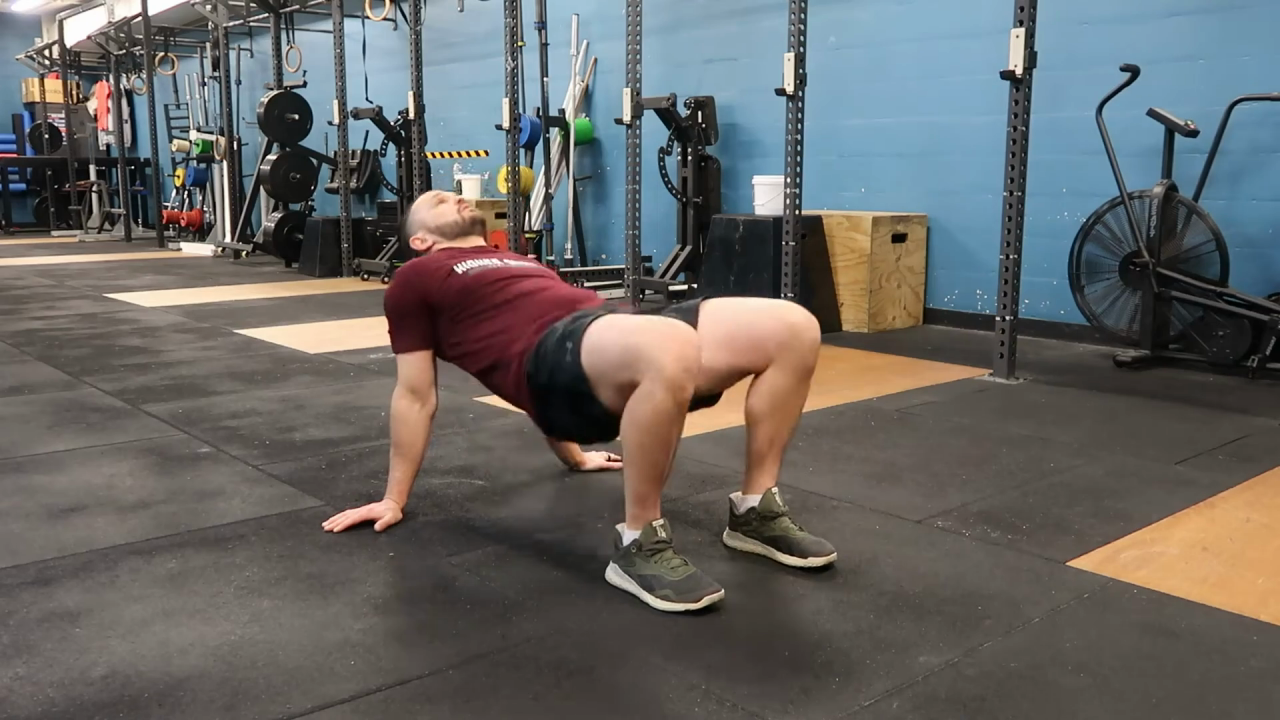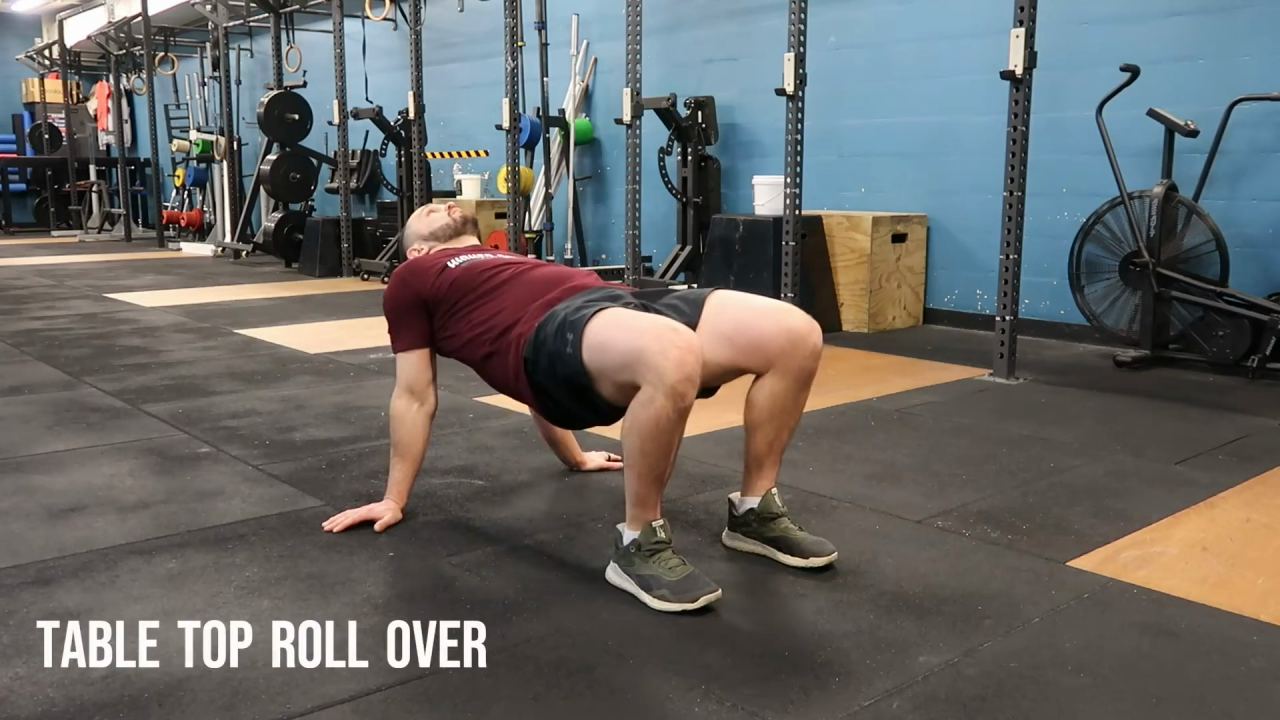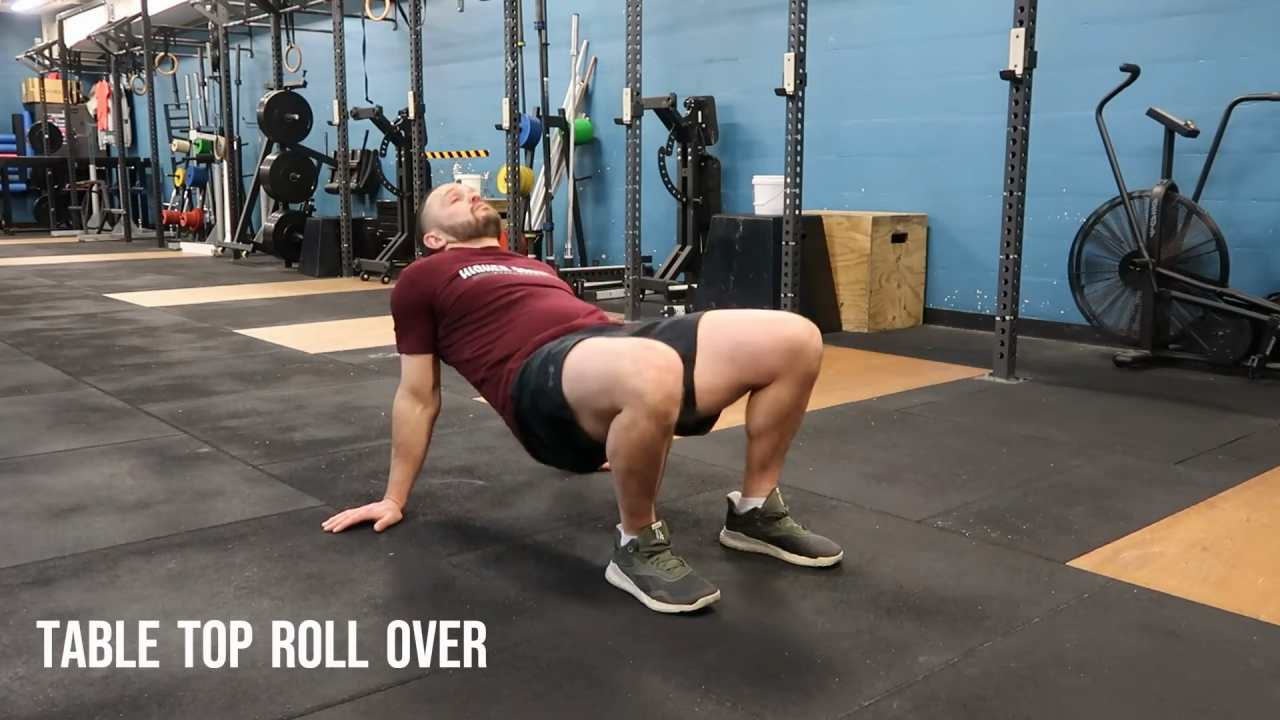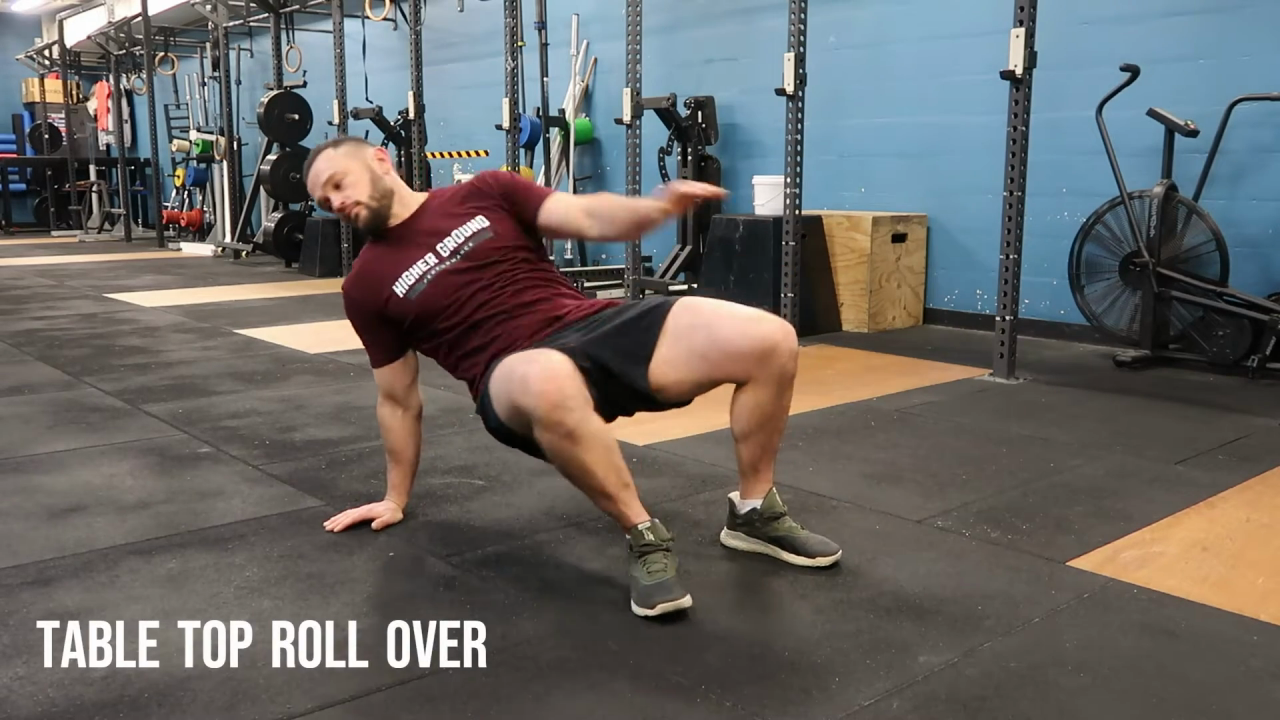
dt=0.5s
person 1, frame 1
left shoulder: (521, 265)
right shoulder: (416, 280)
right elbow: (416, 394)
left wrist: (575, 455)
right wrist: (395, 500)
left hip: (626, 329)
right hip: (561, 353)
left knee: (794, 331)
right knee: (672, 353)
left ankle: (755, 511)
right ankle: (639, 545)
person 1, frame 2
left shoulder: (510, 265)
right shoulder: (414, 280)
left elbow: (530, 377)
right elbow: (416, 395)
right wrist: (395, 499)
right hip: (561, 332)
left knee: (796, 337)
right knee: (673, 359)
left ankle: (754, 512)
right ankle: (639, 544)
person 1, frame 3
left shoulder: (536, 268)
right shoulder: (425, 280)
right elbow: (419, 397)
right wrist: (395, 500)
left hip: (622, 342)
right hip: (542, 377)
left knee: (794, 341)
right knee: (652, 372)
left ankle: (754, 513)
right ankle: (638, 547)
person 1, frame 4
left shoulder: (484, 193)
right shoulder: (368, 285)
left elbow: (585, 217)
right elbow: (398, 399)
left wrist: (655, 206)
right wrist: (395, 498)
left hip: (596, 325)
right hip: (523, 376)
left knee: (769, 340)
right knee: (546, 381)
left ankle: (754, 511)
right ankle: (643, 540)
